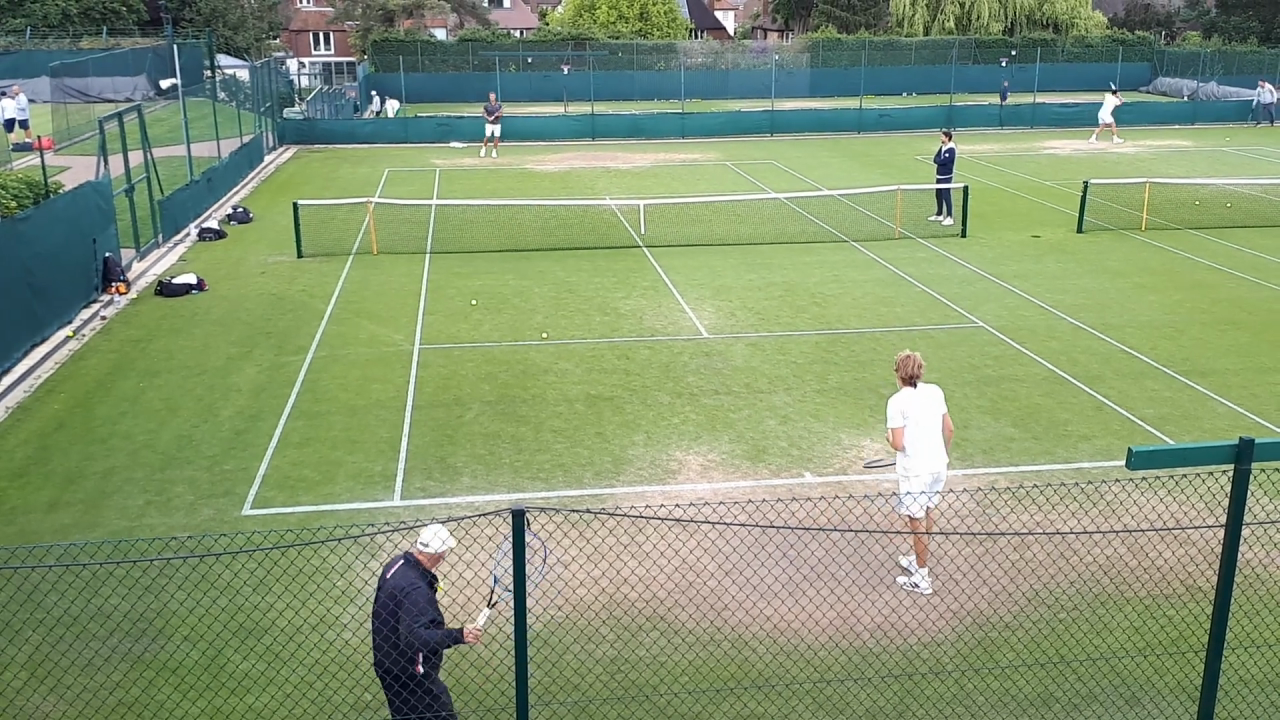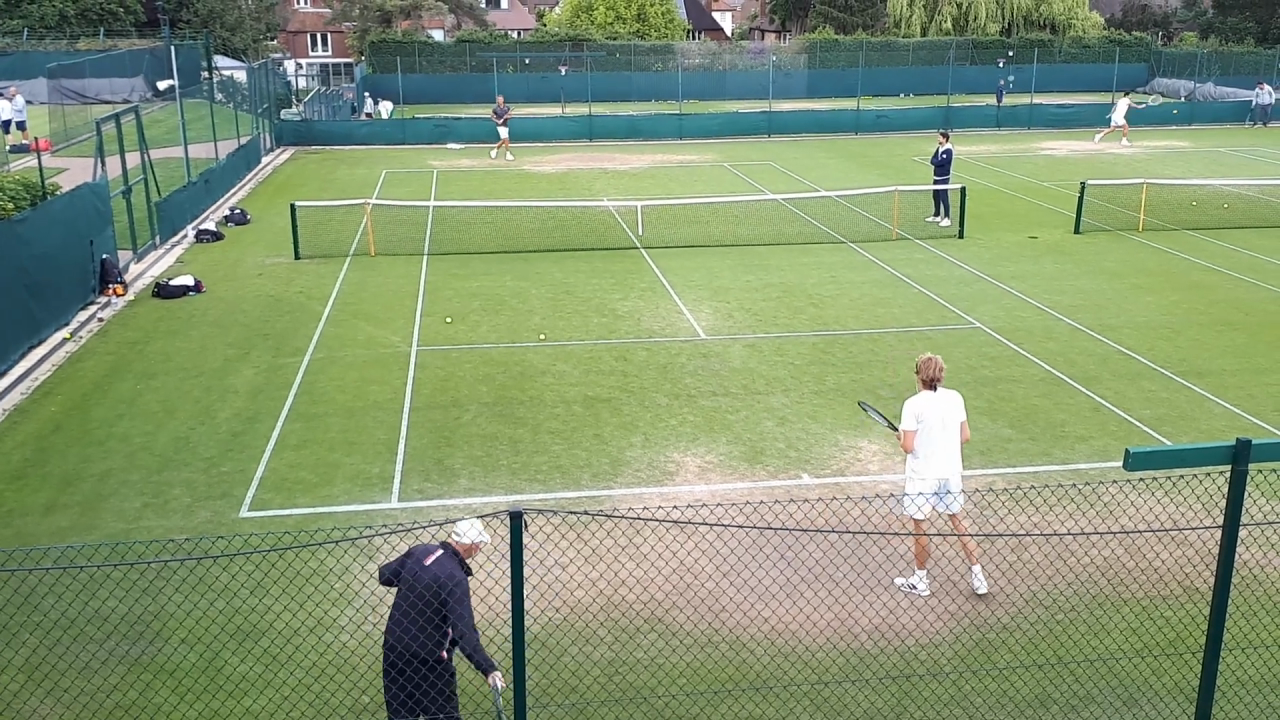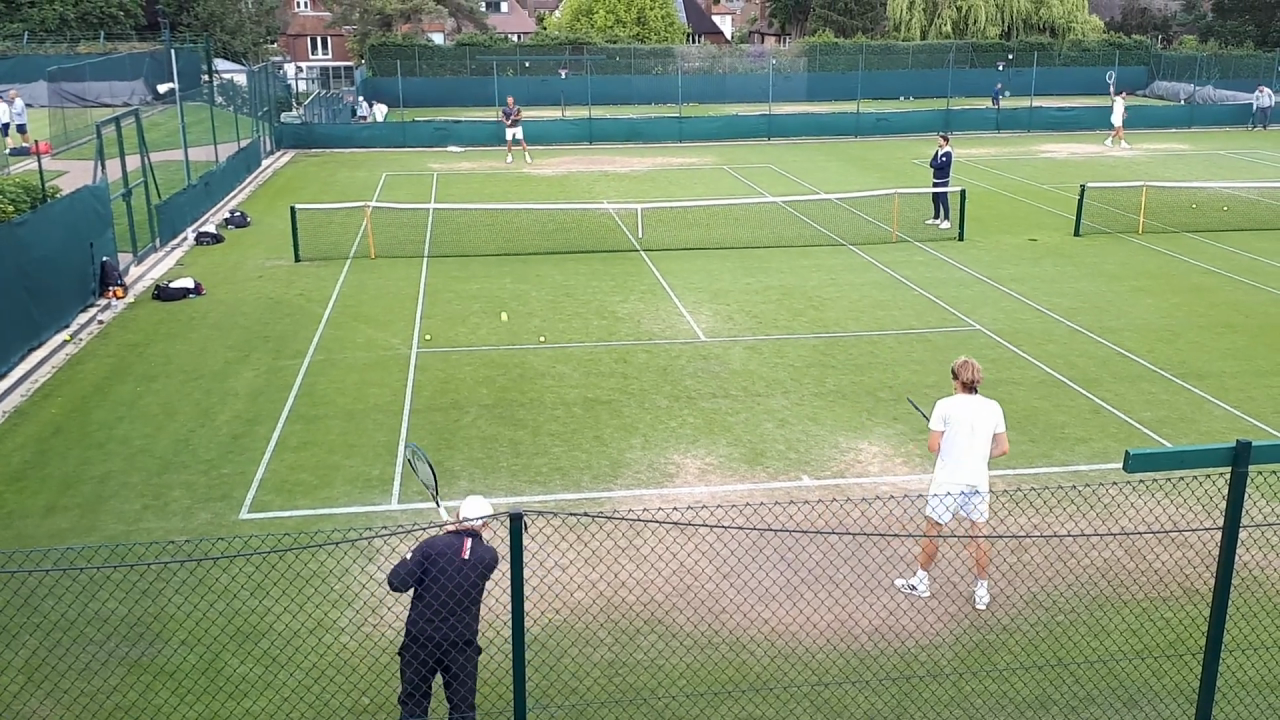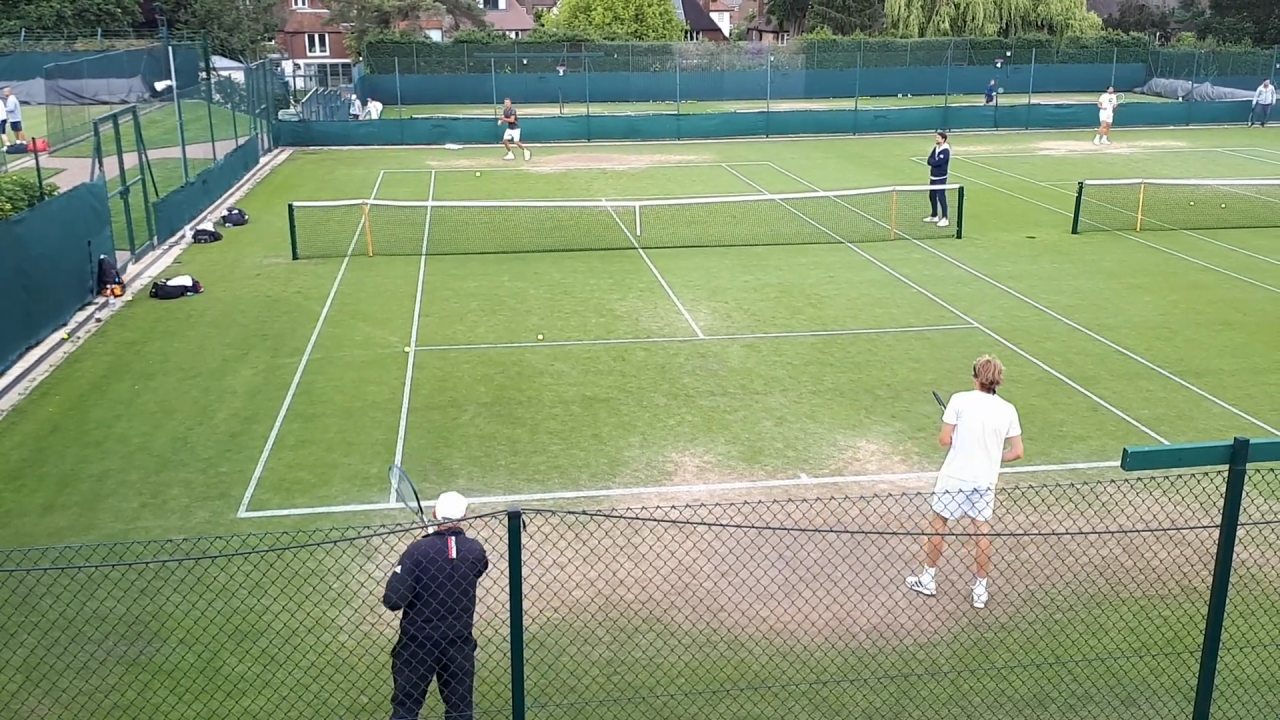
dt=0.4s
person 1, frame 1
left shoulder: (897, 401)
right shoulder: (935, 391)
left elbow: (898, 444)
right elbow: (949, 429)
left wrist: (889, 437)
left hip: (915, 471)
right hip: (938, 466)
left knee: (917, 523)
right knee: (926, 515)
left ankle: (922, 579)
right ankle: (917, 561)
person 1, frame 2
left shoulder: (913, 404)
right shoulder: (956, 398)
left elbow: (908, 447)
right elbow: (965, 436)
left wrist: (902, 437)
left hip: (923, 475)
right hip: (951, 473)
left knee: (920, 526)
right knee: (958, 521)
left ankle: (920, 580)
right ankle: (977, 576)
person 1, frame 3
left shoulder: (945, 406)
right shoulder: (993, 407)
left elbow: (933, 447)
right elbow: (1003, 448)
left hip: (948, 481)
right hip: (978, 482)
left knee: (933, 529)
right knee: (978, 533)
left ankle: (921, 581)
right ankle: (982, 591)
person 1, frame 4
left shoulder: (960, 400)
right shoulder: (1008, 410)
left elbow: (944, 440)
right elbow: (1017, 452)
left hip: (955, 477)
right hip: (985, 481)
left knee: (939, 525)
right knee: (982, 532)
left ankle: (928, 579)
right ankle: (980, 589)
person 2, frame 1
left shoulder: (396, 565)
right shoulder: (416, 589)
right elbow: (414, 637)
right wrist: (458, 636)
left hip: (388, 665)
right hip: (412, 674)
person 2, frame 2
left shoulder: (419, 551)
right shoulder: (455, 578)
left elbow: (385, 576)
right elbow: (464, 629)
right wrist: (488, 669)
left hip: (394, 649)
right hip: (428, 659)
person 2, frame 3
left shoulder: (433, 545)
right shoulder: (488, 556)
left elbow: (397, 582)
right wrist: (457, 532)
left hip: (419, 639)
right hip: (460, 643)
person 2, frame 4
left shoulder: (418, 549)
right shoulder: (476, 550)
left elbow: (395, 599)
left wrist: (387, 597)
left hip: (416, 642)
right hip: (458, 642)
